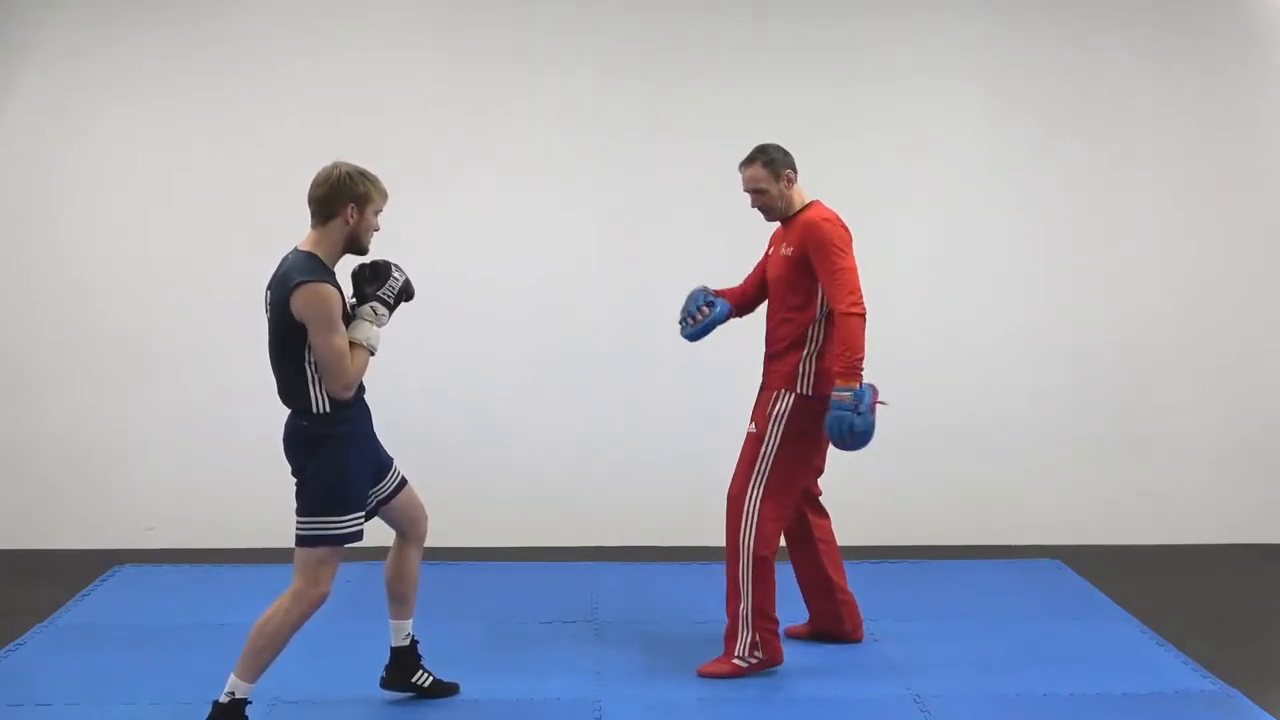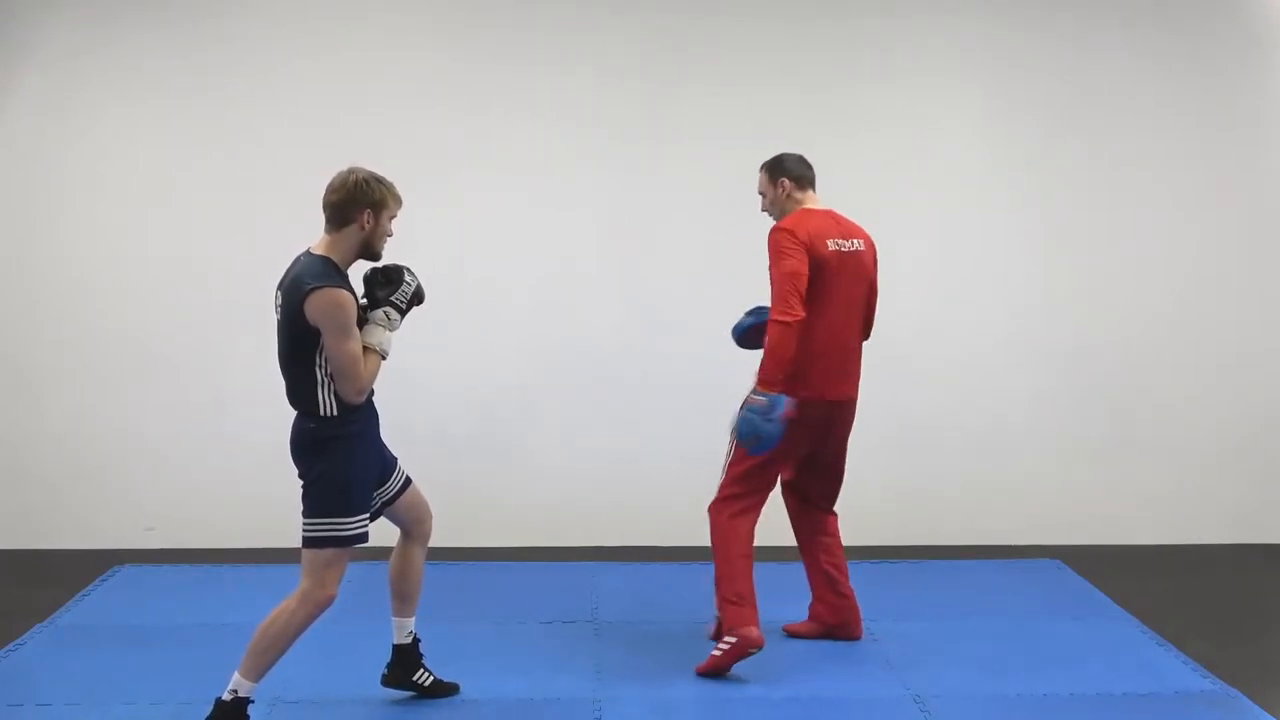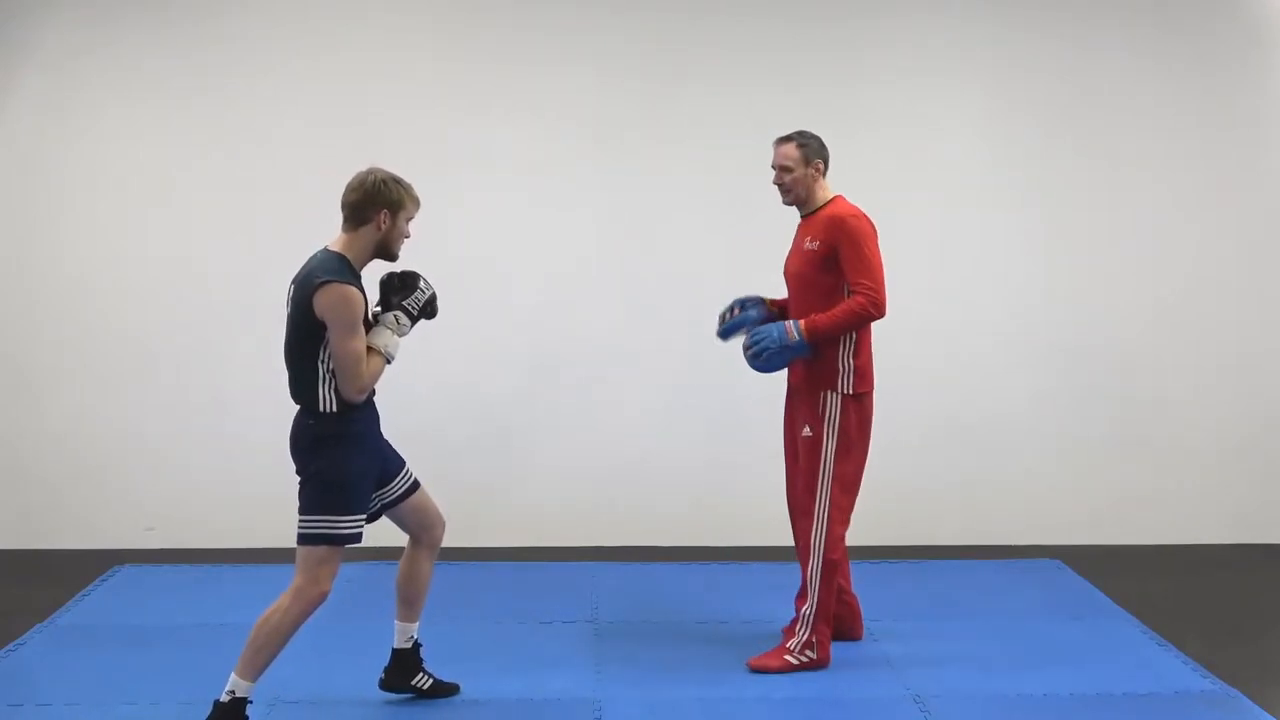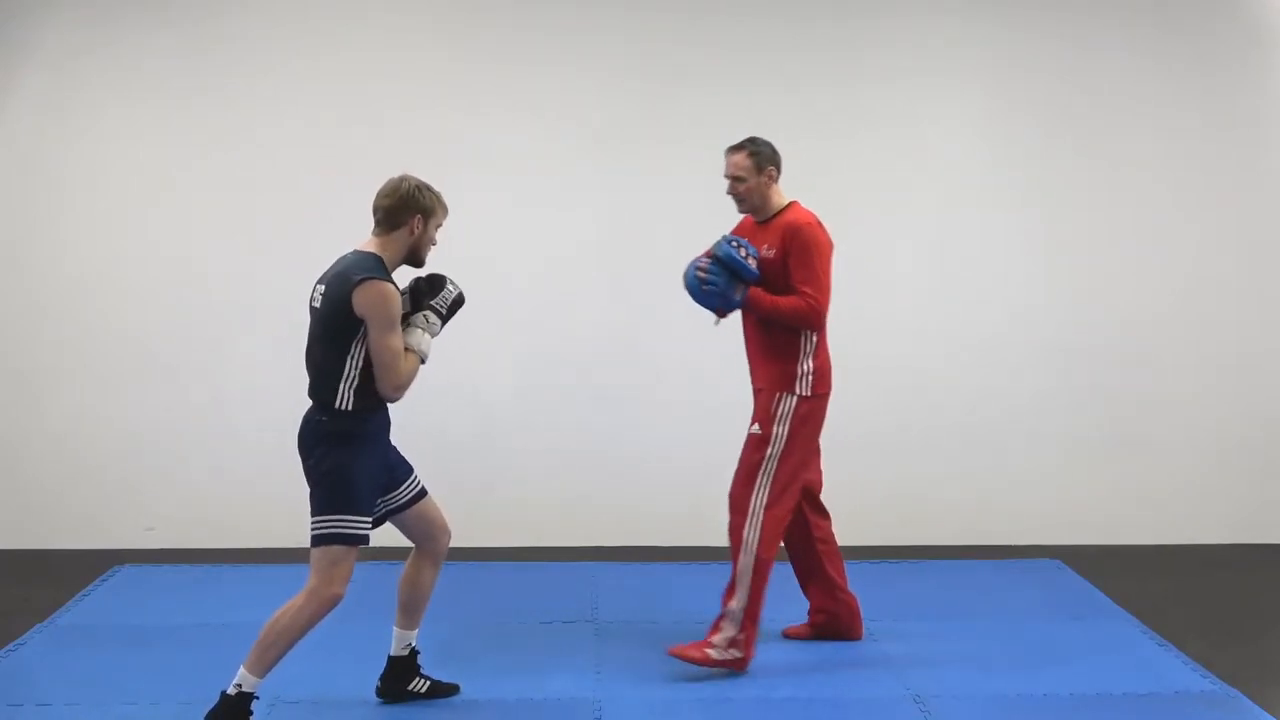
dt=0.7s
person 1, frame 1
left shoulder: (301, 268)
right shoulder: (313, 287)
right elbow: (343, 381)
left wrist: (363, 306)
right wrist: (372, 313)
left hip: (347, 433)
right hip: (327, 441)
left knee: (414, 525)
right knee: (311, 589)
left ankle: (402, 663)
person 1, frame 2
left shoulder: (310, 269)
right shoulder: (327, 291)
right elbow: (355, 386)
left wrist: (373, 310)
right wrist: (386, 317)
left hip: (351, 435)
right hip: (334, 443)
left knee: (418, 523)
right knee: (318, 591)
left ankle: (404, 660)
person 1, frame 3
left shoulder: (327, 269)
right shoulder: (338, 288)
right elbow: (356, 384)
left wrist: (389, 315)
right wrist: (395, 322)
left hip: (358, 435)
right hip: (332, 442)
left knee: (429, 529)
right knee: (311, 587)
left ankle: (403, 664)
person 1, frame 4
left shoulder: (347, 270)
right shoulder: (376, 287)
right elbow: (392, 384)
left wrist: (410, 315)
right wrist: (427, 322)
left hip: (362, 435)
right hip: (341, 442)
left knee: (434, 538)
right knee: (327, 588)
left ankle: (399, 670)
person 2, frame 1
left shoulder: (821, 227)
right shoulder: (782, 234)
left elbow: (848, 308)
right elbow: (752, 292)
left wrist: (845, 382)
right wrist: (713, 300)
left hip: (801, 387)
right hip: (789, 384)
left knee: (752, 502)
right knee: (797, 503)
left ankle: (753, 646)
right ankle: (838, 618)
person 2, frame 2
left shoulder: (789, 232)
right shoulder: (860, 238)
left elbow: (789, 315)
left wrist: (768, 391)
left hip: (792, 392)
right hip: (841, 395)
left knee: (732, 505)
right knee: (811, 503)
left ankle: (737, 625)
right ankle: (837, 615)
person 2, frame 3
left shoulder: (847, 222)
right shoulder: (807, 227)
left elbow: (870, 301)
left wrist: (802, 331)
right wrist: (765, 309)
left hip: (838, 389)
right hip: (807, 386)
left knee: (821, 511)
right knee: (810, 507)
left ankle: (809, 640)
right ankle: (840, 615)
person 2, frame 4
left shoulder: (802, 230)
right shoulder: (746, 228)
left elbow: (810, 310)
right elbow: (705, 282)
left wrist: (743, 295)
right wrist: (713, 270)
left hip: (795, 387)
right hip: (775, 386)
left knee: (755, 502)
right knee: (798, 503)
left ankle: (732, 637)
right ankle: (836, 614)
